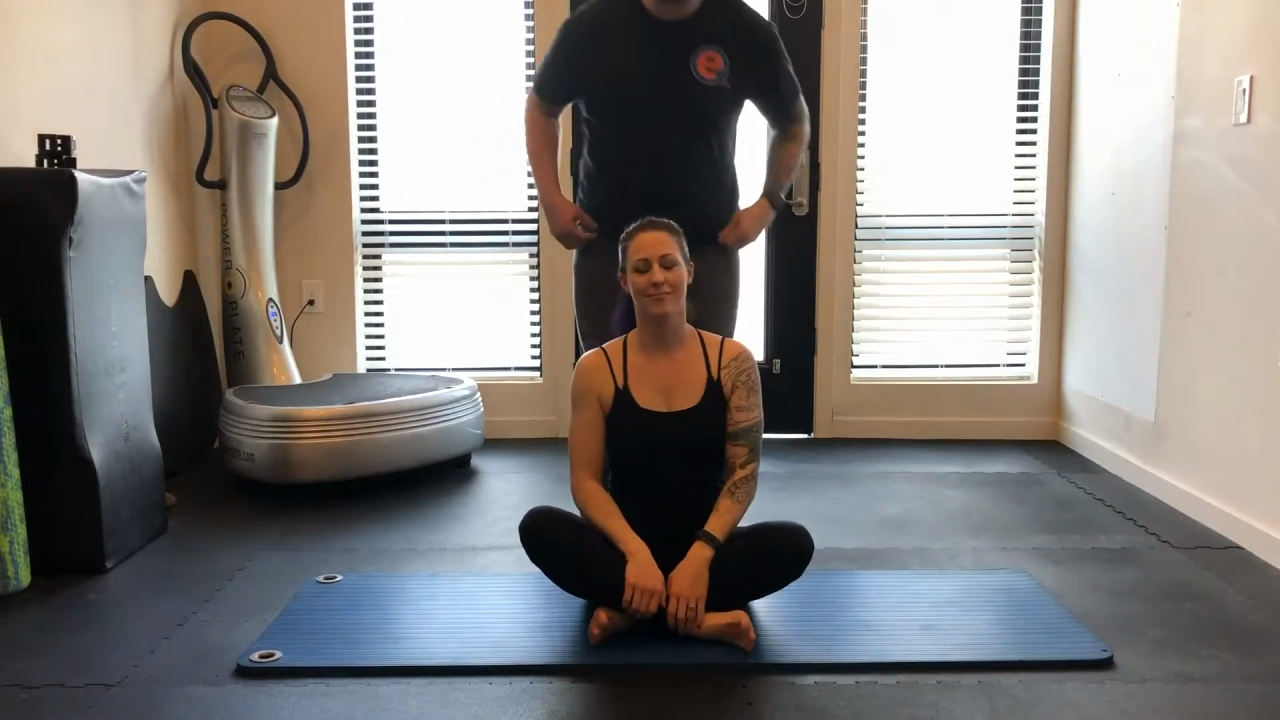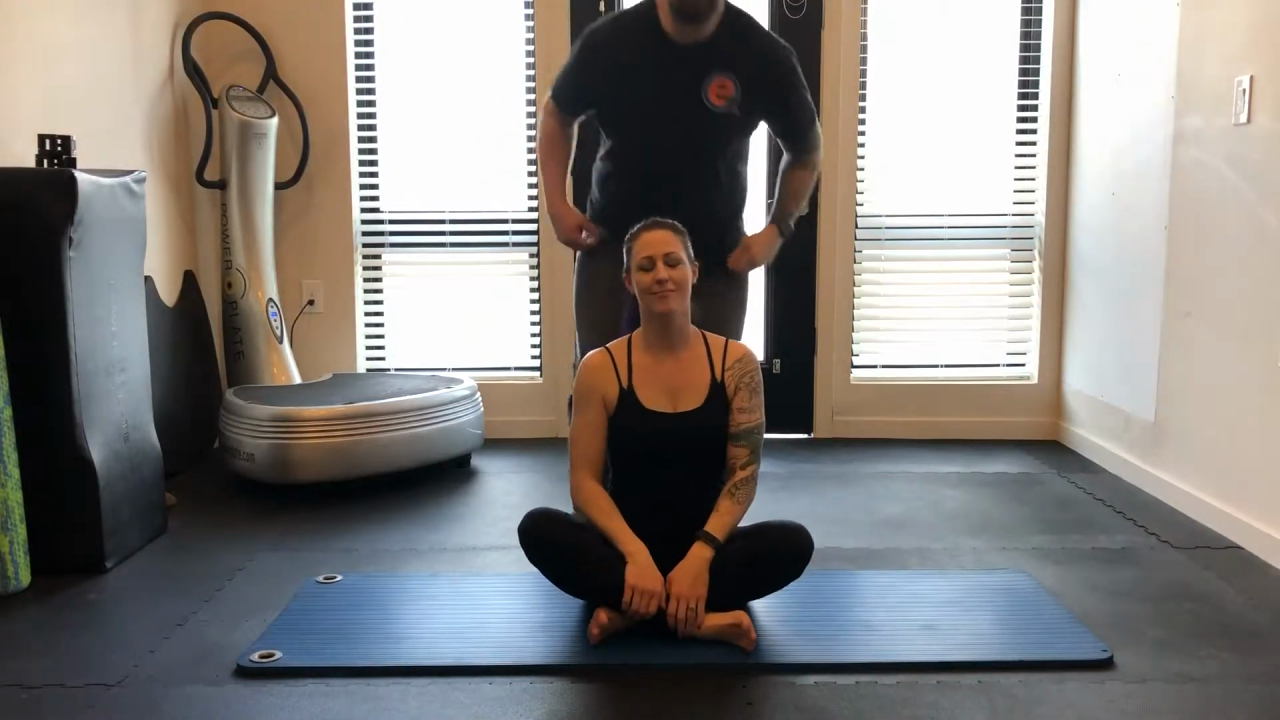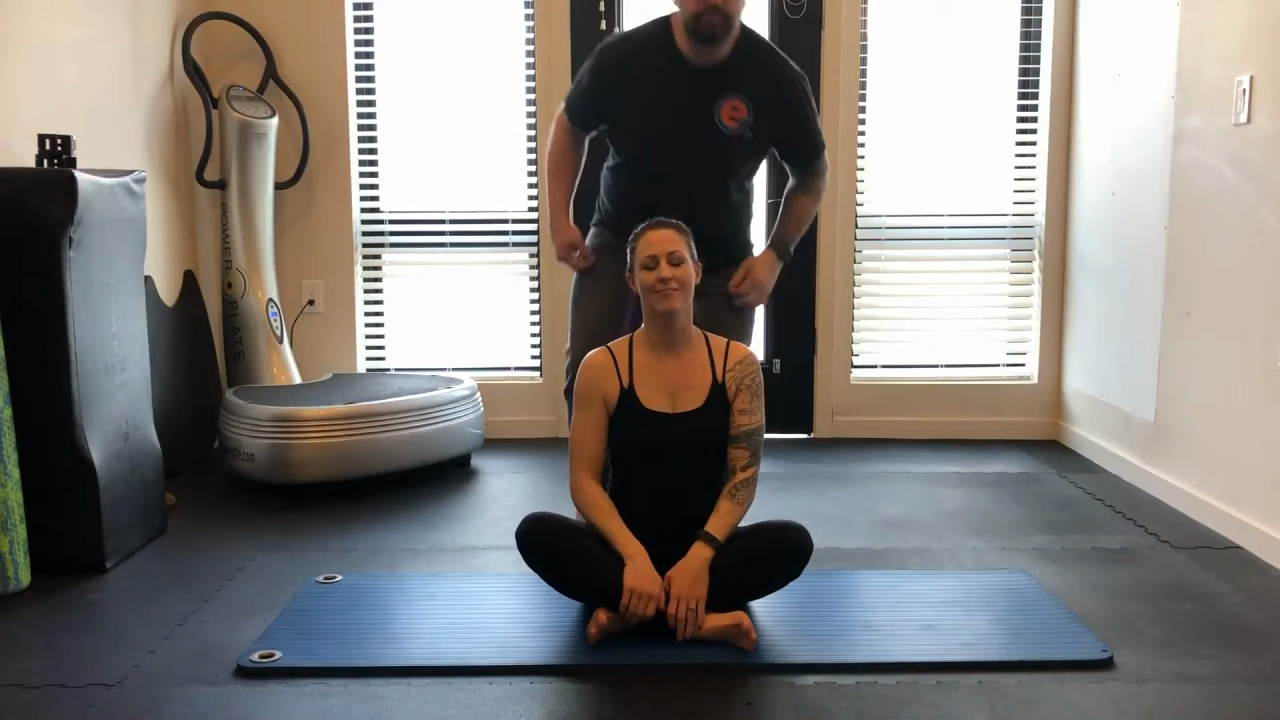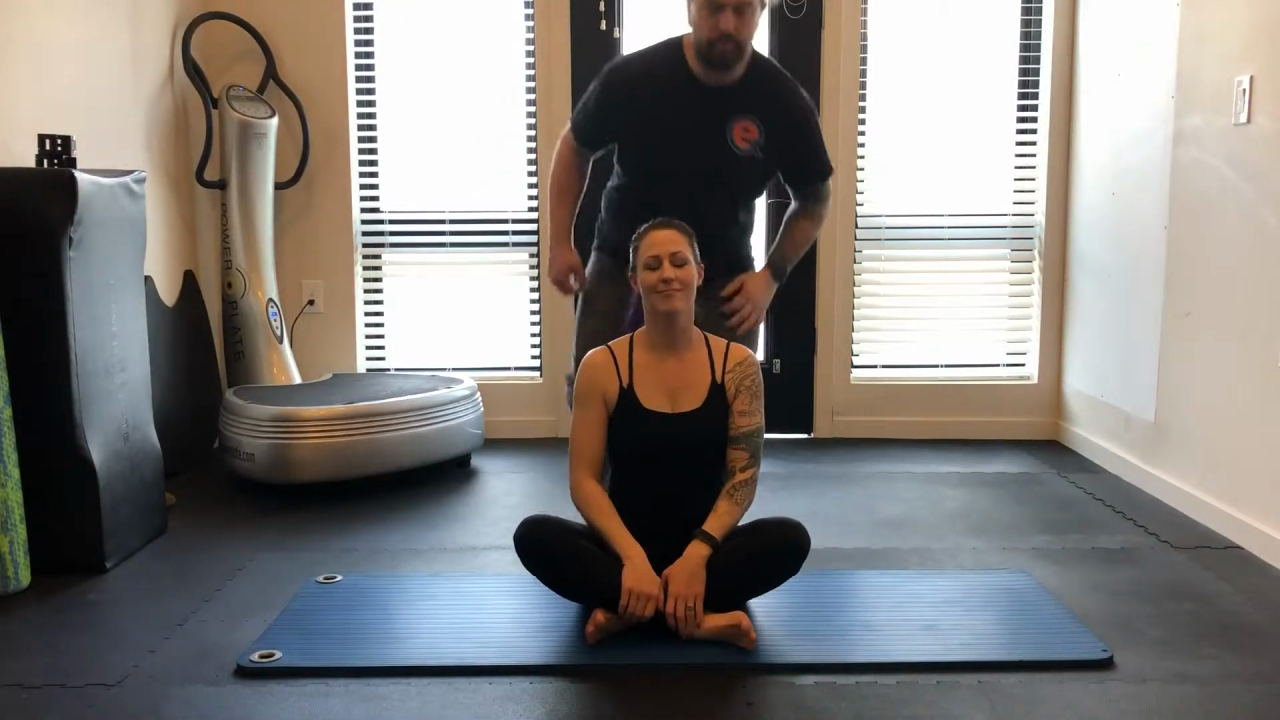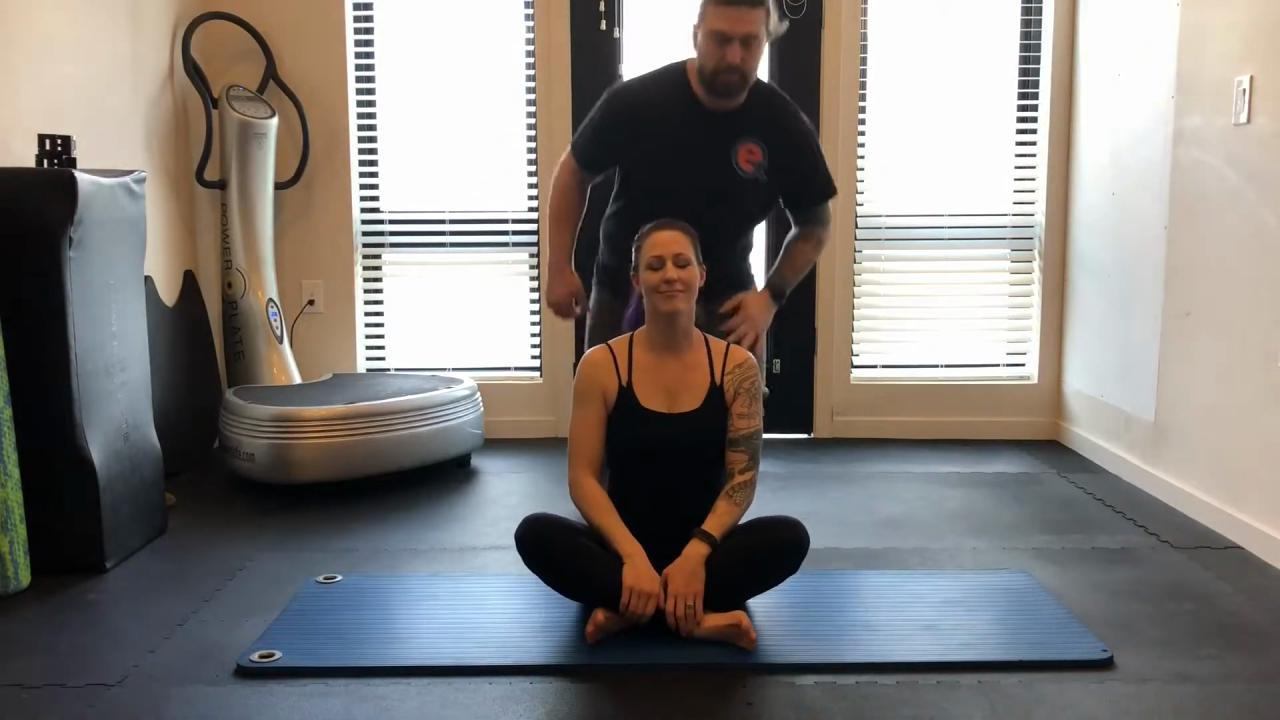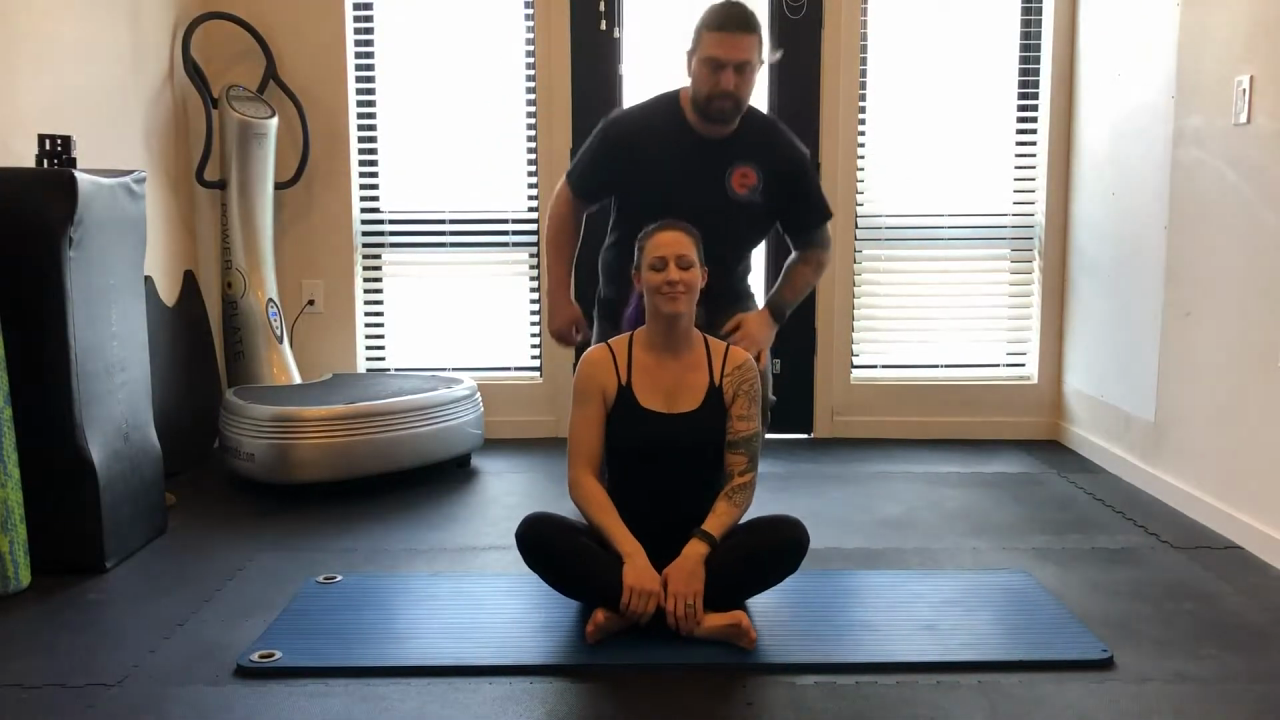
dt=0.1s
person 1, frame 1
left shoulder: (733, 361)
right shoulder: (597, 368)
left elbow: (744, 473)
right elbow: (585, 482)
left wrist: (700, 555)
right wrist: (637, 554)
left hip: (706, 548)
right hip: (627, 548)
left knee: (794, 543)
right knee: (539, 526)
left ankle: (633, 609)
right ankle: (701, 618)
person 1, frame 2
left shoulder: (736, 362)
right shoulder: (601, 368)
left elbow: (744, 474)
right elbow: (584, 482)
left wrist: (700, 555)
right wrist: (637, 555)
left hip: (706, 547)
right hip: (627, 548)
left knee: (794, 543)
right knee: (537, 528)
left ankle: (633, 610)
right ankle: (700, 619)
person 1, frame 3
left shoulder: (737, 363)
right shoulder: (602, 367)
left elbow: (744, 475)
right elbow: (584, 482)
left wrist: (700, 555)
right wrist: (635, 558)
left hip: (706, 548)
right hip: (626, 549)
left knee: (792, 542)
right knee: (536, 533)
left ankle: (632, 610)
right ankle: (700, 618)
person 1, frame 4
left shoulder: (737, 364)
right shoulder: (601, 366)
left elbow: (744, 475)
right elbow: (584, 480)
left wrist: (698, 553)
right wrist: (633, 558)
left hip: (705, 547)
right hip: (625, 548)
left knee: (790, 538)
right knee: (534, 536)
left ankle: (629, 610)
right ankle: (699, 618)
person 1, frame 5
left shoulder: (737, 366)
right shoulder: (600, 365)
left elbow: (743, 477)
right elbow: (583, 479)
left wrist: (696, 553)
right wrist: (633, 557)
left hip: (703, 550)
right hip: (623, 549)
left knee: (789, 537)
right knee: (534, 534)
left ankle: (631, 610)
right ankle: (698, 619)
person 1, frame 6
left shoulder: (736, 367)
right shoulder: (600, 364)
left elbow: (742, 478)
right elbow: (582, 477)
left wrist: (695, 552)
right wrist: (633, 555)
left hip: (704, 549)
right hip: (623, 547)
left knee: (789, 536)
right knee: (535, 532)
left ankle: (630, 609)
right ankle: (699, 618)
person 2, frame 1
left shoulder: (747, 32)
left elbow: (793, 122)
right elbow: (541, 109)
left wrist: (768, 202)
right wrist: (551, 196)
left hip: (707, 241)
right hip: (607, 237)
person 2, frame 2
left shoulder: (763, 55)
right shoulder: (609, 41)
left elbow: (805, 152)
right elbow: (557, 115)
left wrist: (776, 230)
right wrist: (557, 204)
left hip: (715, 252)
right hip: (615, 239)
person 2, frame 3
left shoulder: (778, 79)
right shoulder: (622, 57)
left elbow: (810, 176)
right elbow: (569, 126)
left wrist: (775, 255)
right wrist: (559, 221)
left hip: (720, 260)
right hip: (621, 240)
person 2, frame 4
left shoulder: (783, 101)
right shoulder: (631, 77)
left elbow: (813, 201)
right elbow: (574, 146)
left wrist: (771, 275)
right wrist: (559, 243)
left hip: (720, 279)
right hip: (622, 264)
person 2, frame 5
left shoulder: (784, 127)
right shoulder: (635, 103)
left elbow: (815, 226)
right elbow: (574, 173)
left wrist: (771, 296)
right wrist: (560, 270)
left hip: (722, 293)
right hip: (625, 289)
person 2, frame 6
left shoulder: (780, 154)
right shoulder: (630, 132)
left elbow: (814, 249)
right elbow: (569, 202)
left wrist: (771, 315)
right wrist: (559, 299)
left hip: (722, 313)
right hip: (627, 315)
